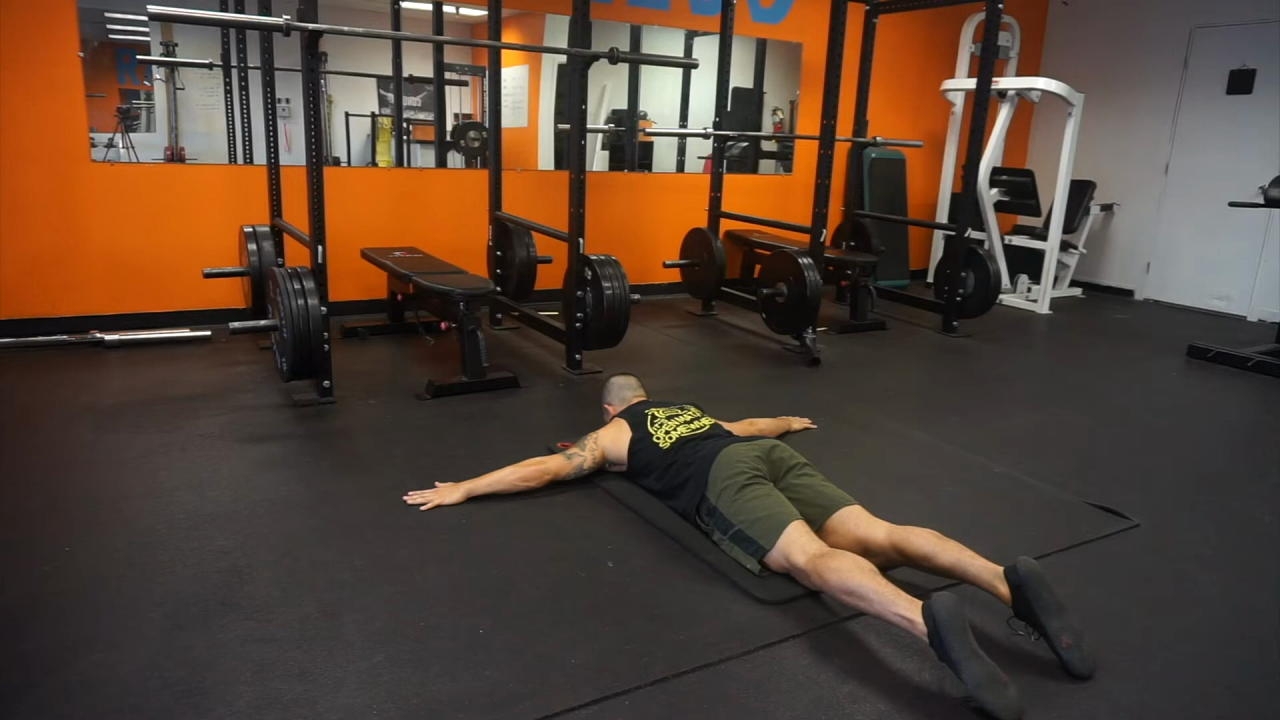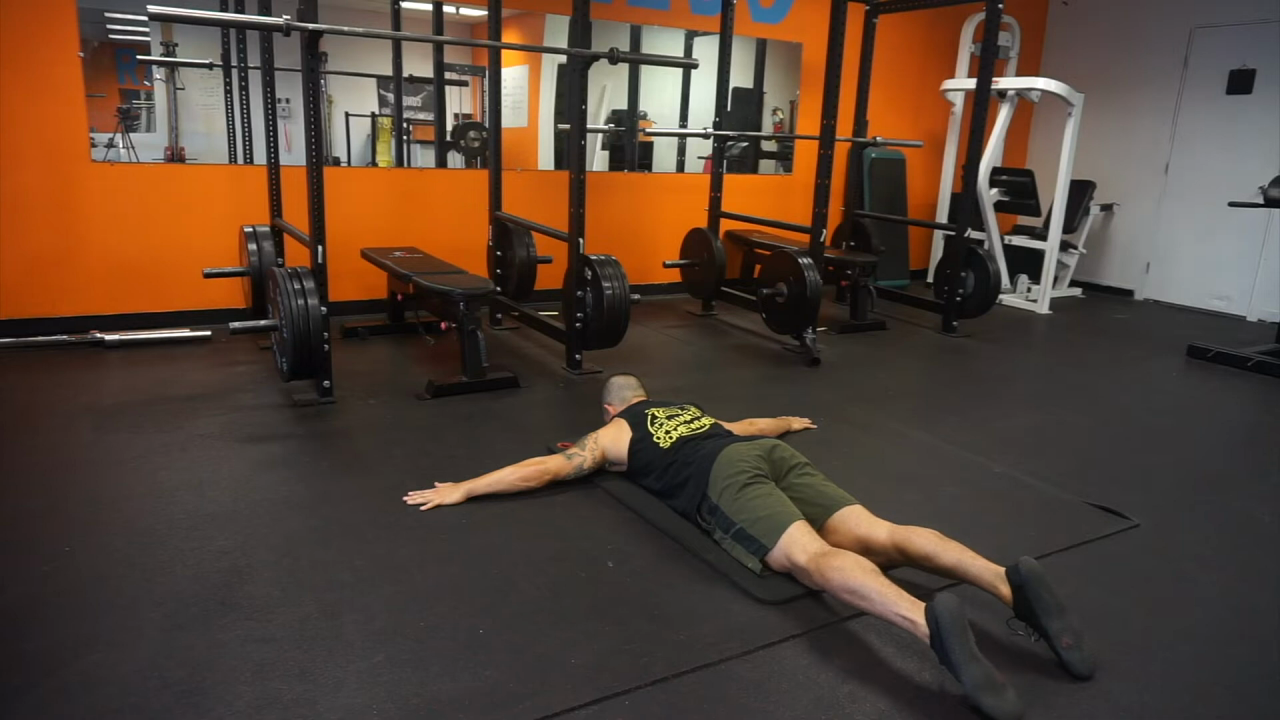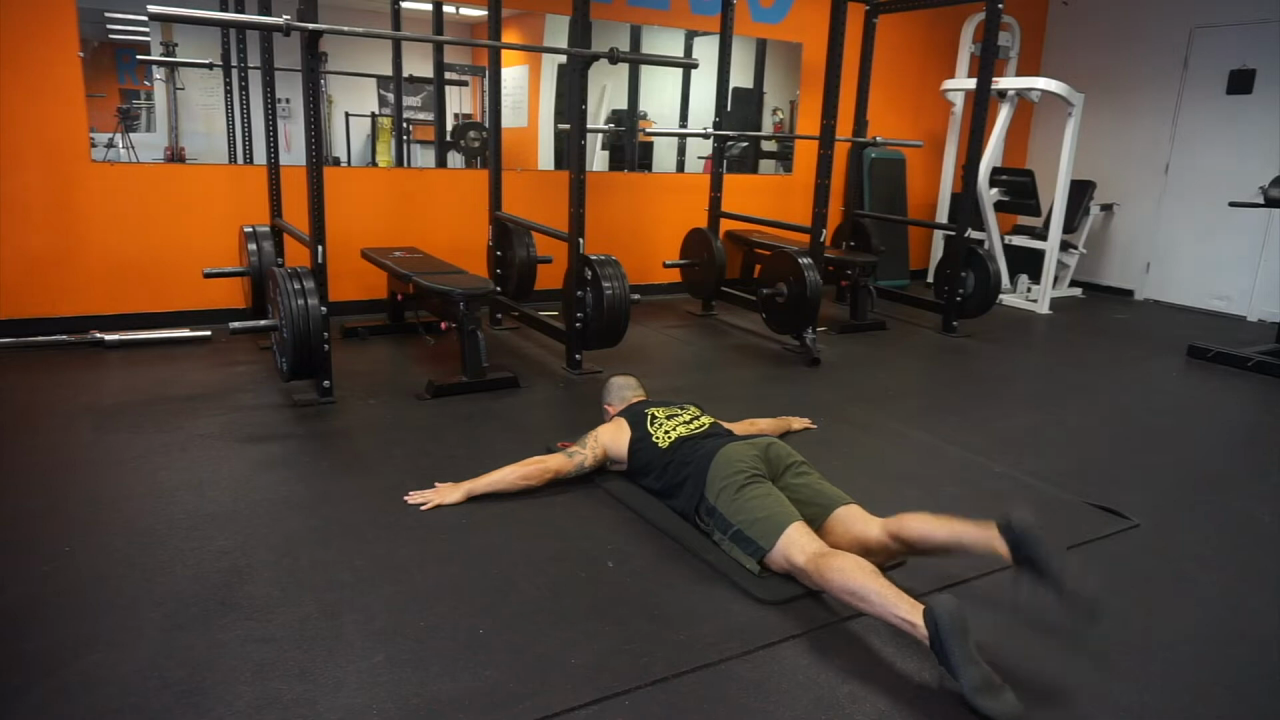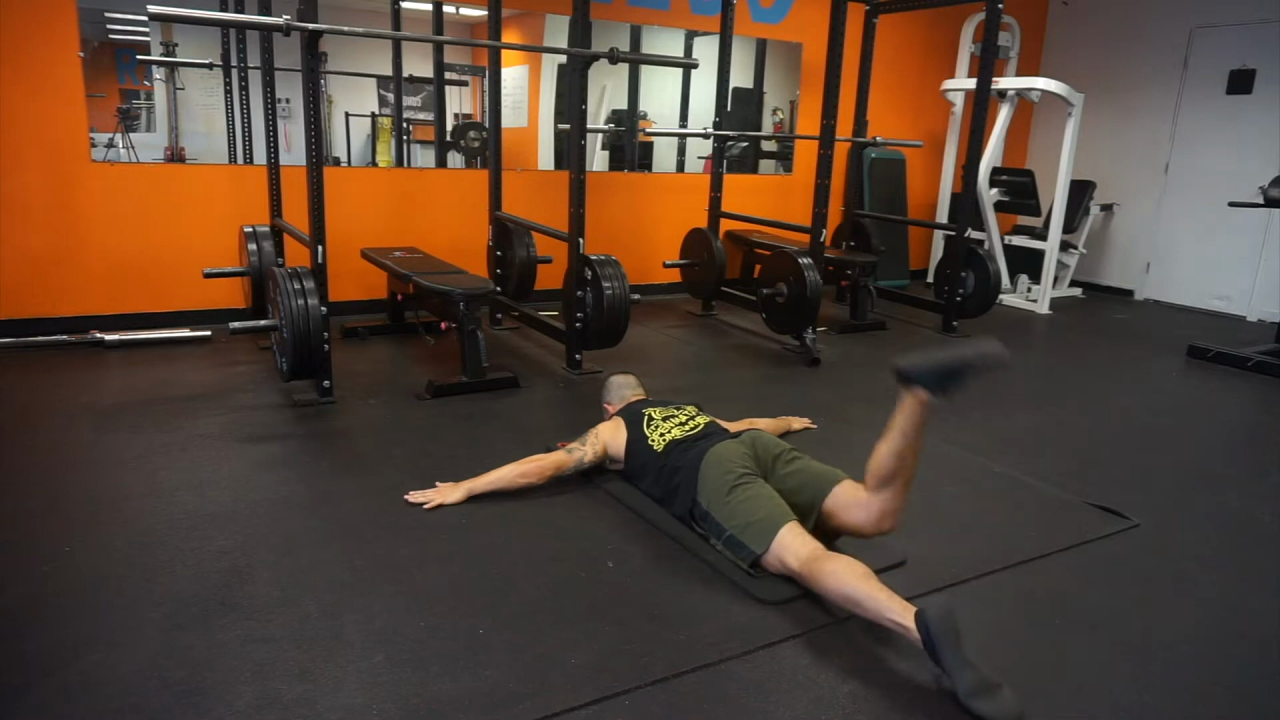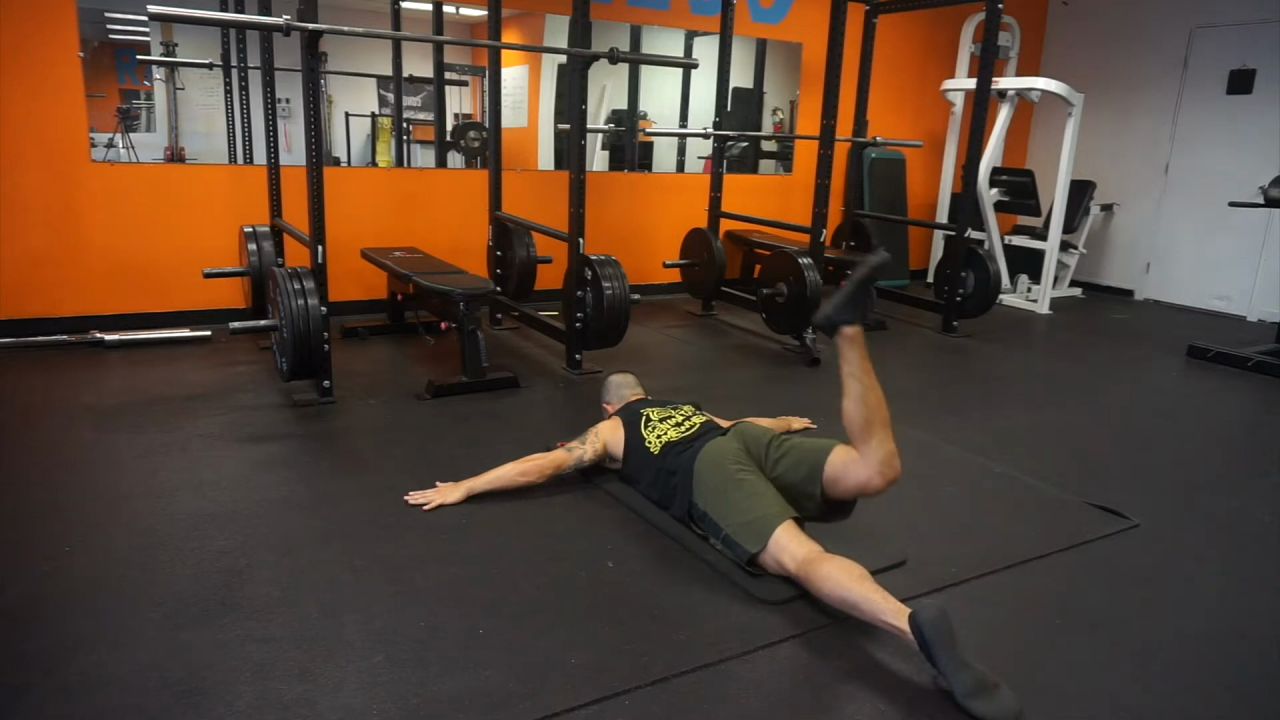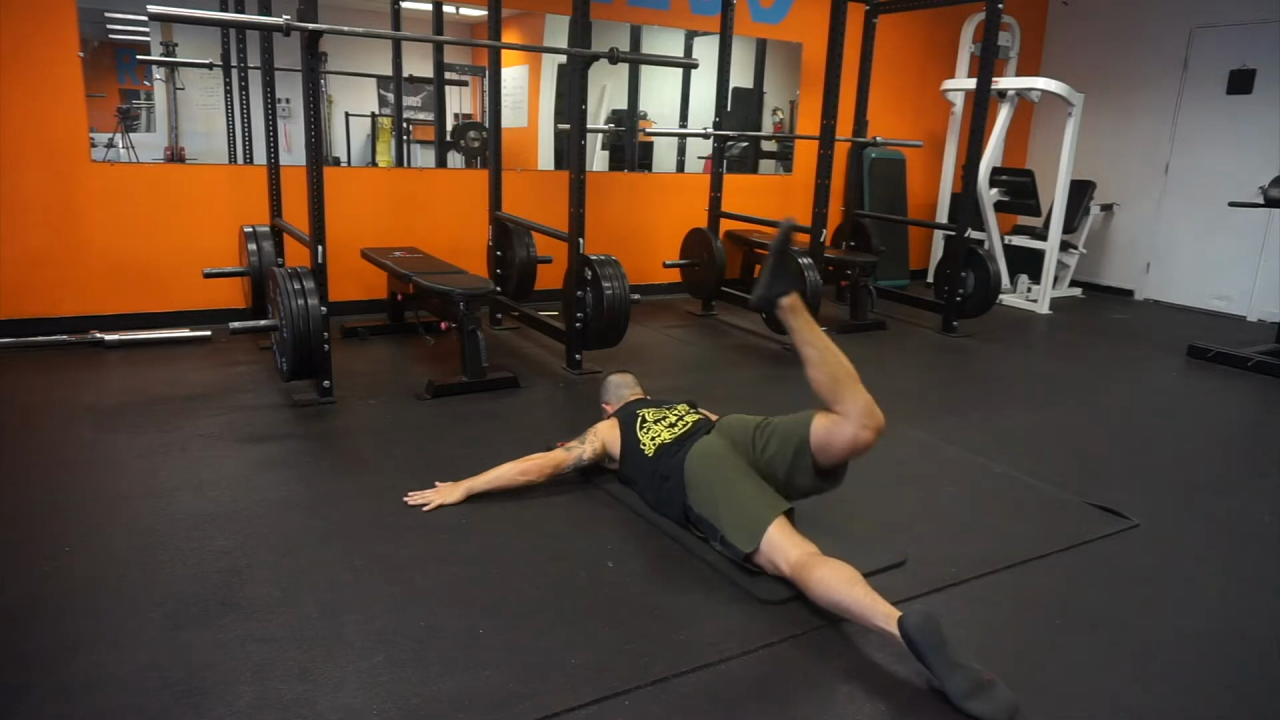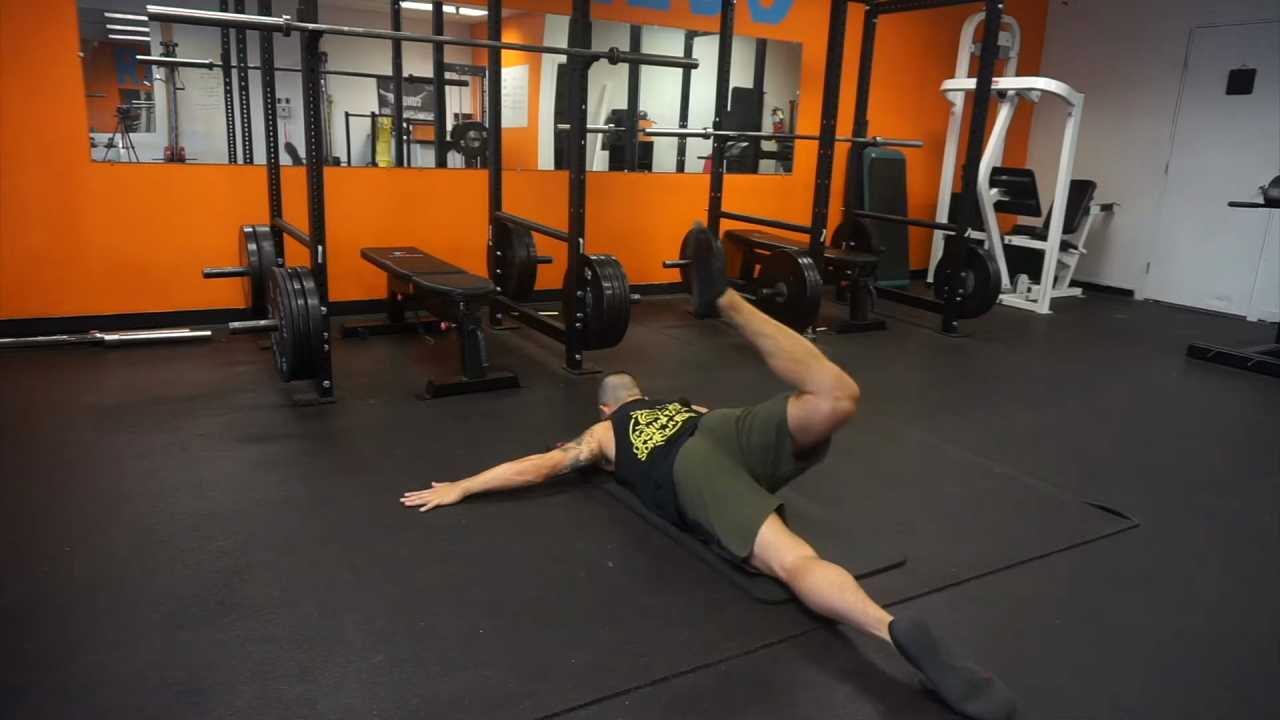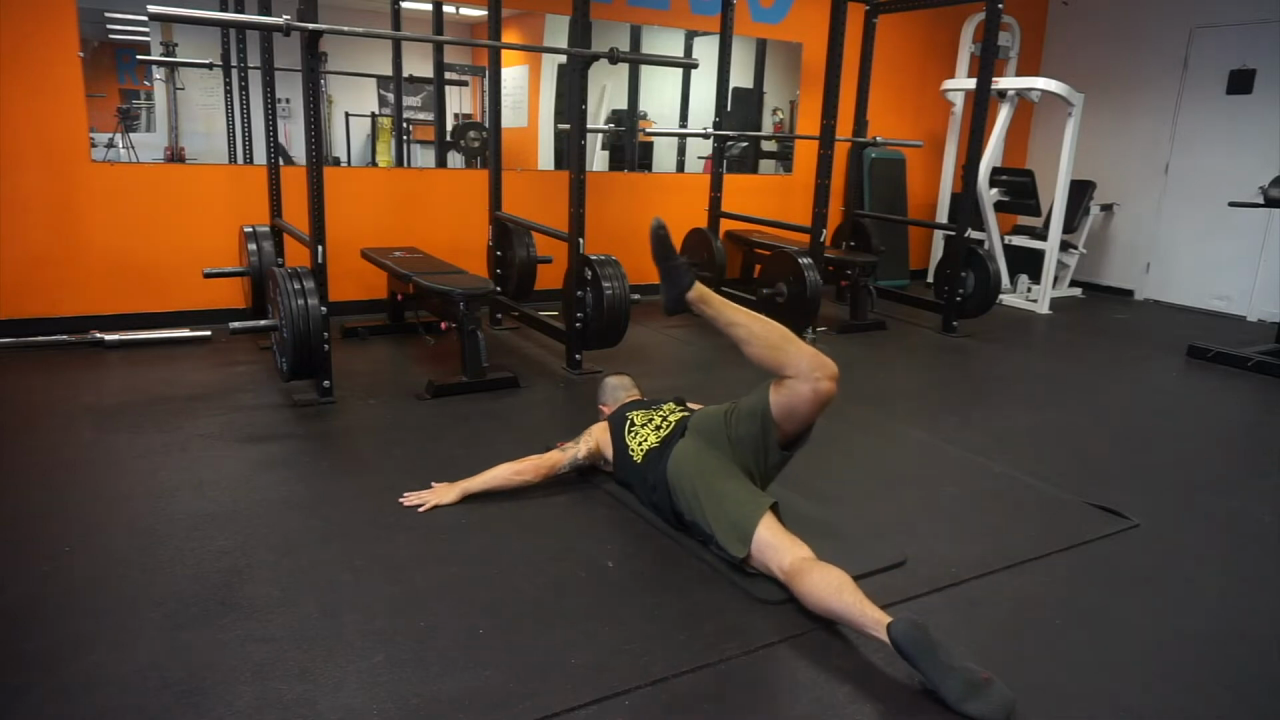
dt=0.3s
person 1, frame 1
left shoulder: (612, 434)
right shoulder: (689, 409)
left elbow: (544, 469)
right elbow: (753, 425)
left wrist: (461, 489)
right wrist: (787, 422)
left hip: (726, 481)
right hip: (772, 455)
left knee: (812, 560)
right knee: (876, 537)
left ankle: (926, 619)
right ankle: (1007, 581)
person 1, frame 2
left shoulder: (613, 434)
right shoulder: (688, 409)
left elbow: (543, 470)
right elbow: (757, 425)
left wrist: (460, 489)
right wrist: (790, 423)
left hip: (727, 480)
right hip: (773, 455)
left knee: (816, 559)
right knee: (879, 537)
left ankle: (929, 621)
right ankle: (1009, 582)
person 1, frame 3
left shoulder: (612, 432)
right shoulder: (685, 407)
left elbow: (544, 467)
right elbow: (753, 424)
left wrist: (463, 488)
right wrist: (787, 420)
left hip: (724, 476)
right hip: (768, 450)
left knee: (814, 556)
right knee: (875, 536)
left ankle: (927, 621)
right ankle: (1003, 539)
person 1, frame 4
left shoulder: (610, 431)
right shoulder: (683, 409)
left elbow: (542, 466)
right elbow: (751, 423)
left wrist: (462, 489)
right wrist: (786, 424)
left hip: (717, 475)
right hip: (758, 446)
left knee: (806, 558)
right knee: (873, 511)
left ankle: (919, 625)
right ankle: (919, 387)
person 1, frame 5
left shoulder: (608, 433)
right shoulder: (687, 408)
left elbow: (542, 466)
right elbow: (746, 423)
left wrist: (461, 489)
right wrist: (786, 423)
left hip: (711, 474)
right hip: (750, 439)
left knee: (803, 558)
right knee: (877, 469)
left ankle: (915, 626)
right ankle: (845, 325)
person 1, frame 6
left shoulder: (606, 432)
right shoulder: (686, 407)
left elbow: (540, 465)
right elbow: (735, 420)
left wrist: (460, 488)
right wrist: (787, 423)
left hip: (702, 473)
right hip: (739, 434)
left knee: (798, 560)
left ankle: (905, 628)
right ankle: (785, 299)
person 1, frame 7
left shoulder: (602, 434)
right shoulder: (681, 403)
left elbow: (535, 468)
right elbow: (723, 417)
left wrist: (456, 488)
left hip: (692, 472)
right hip: (722, 429)
left knee: (795, 562)
left ankle: (895, 631)
person 1, frame 8
left shoulder: (600, 435)
right shoulder: (680, 404)
left elbow: (533, 468)
right elbow: (719, 418)
left wrist: (456, 489)
right wrist: (751, 430)
left hip: (685, 471)
right hip: (717, 429)
left knee: (791, 561)
right knee: (817, 377)
left ankle: (893, 631)
